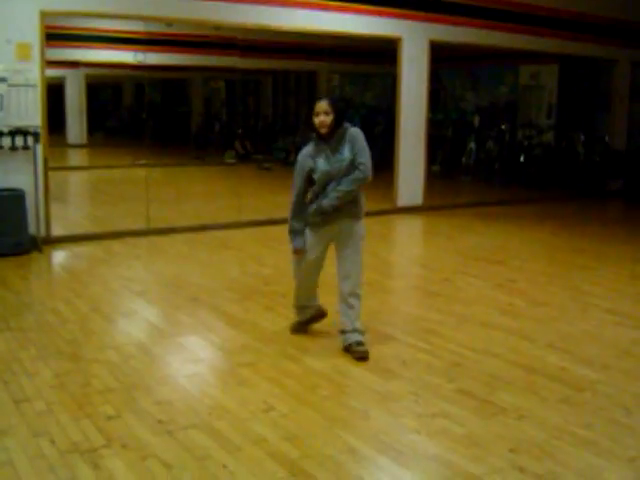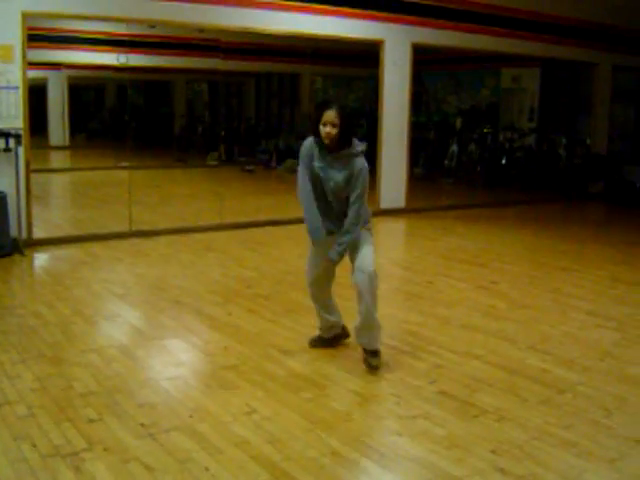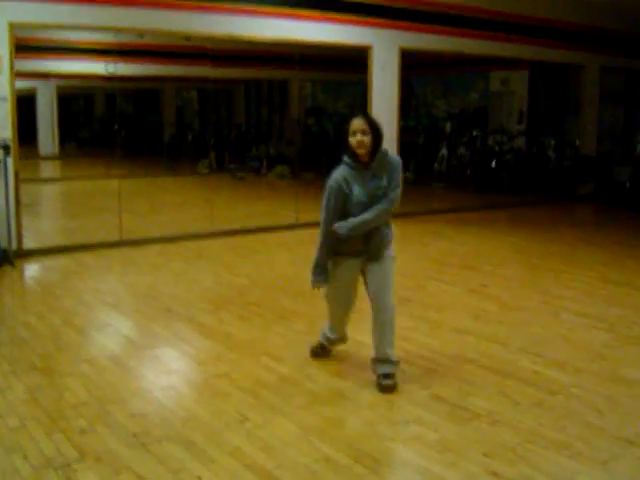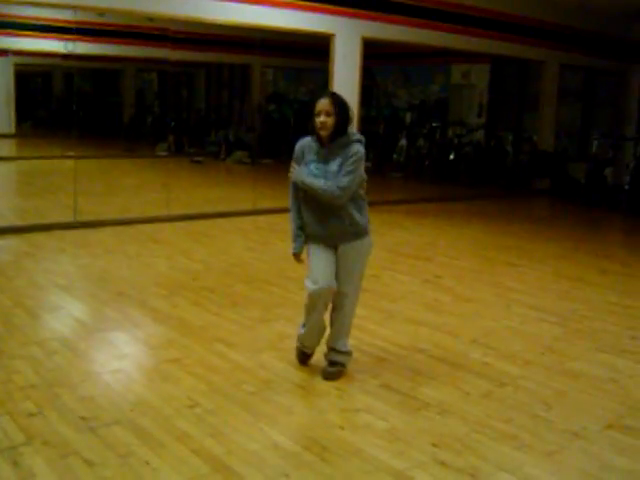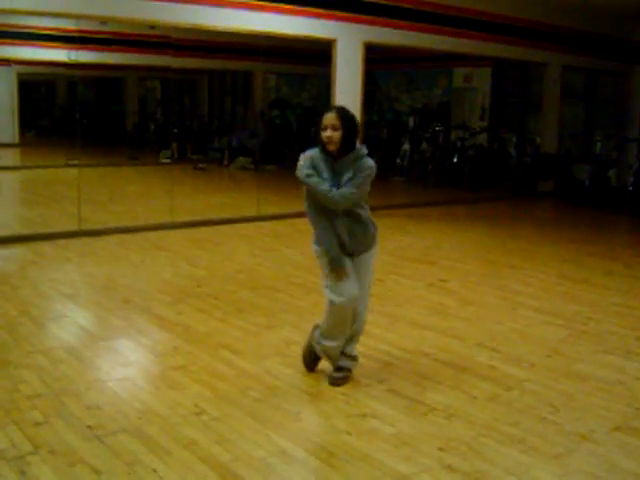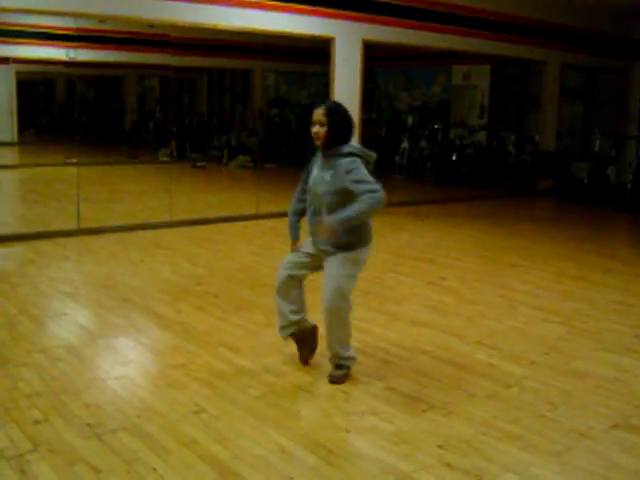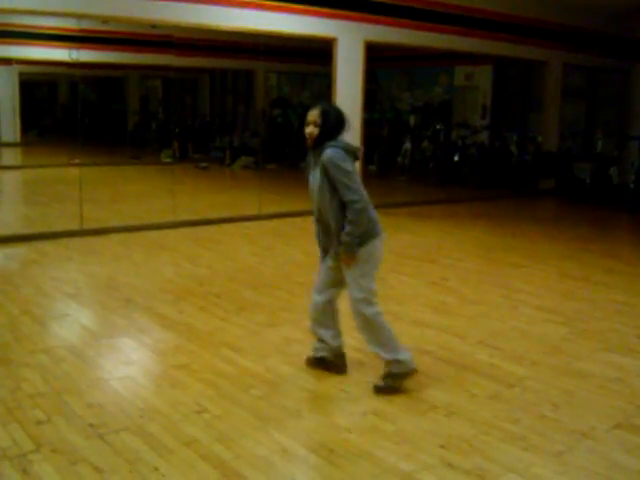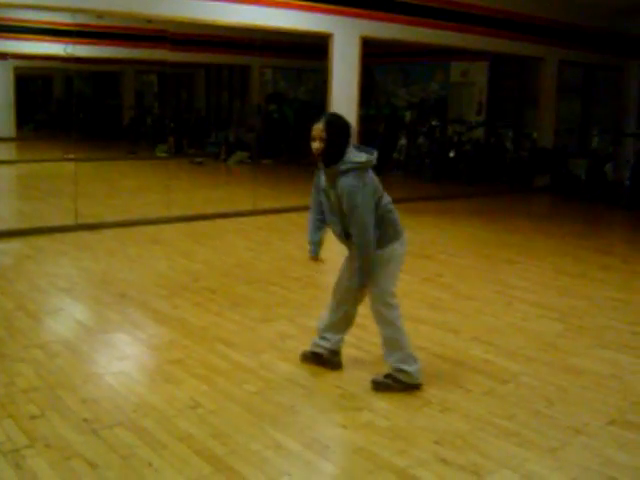
dt=0.4s
person 1, frame 1
left shoulder: (354, 137)
right shoulder: (309, 153)
left elbow: (363, 173)
right elbow: (299, 197)
left wrist: (330, 201)
right wrist: (296, 236)
left hip: (349, 221)
right hip: (316, 222)
left knee: (350, 279)
right knee: (304, 271)
left ankle: (352, 336)
right ankle: (307, 310)
person 1, frame 2
left shoulder: (357, 163)
right shoulder: (310, 147)
left elbow: (356, 208)
right elbow: (305, 190)
left wrist: (341, 248)
right wrist: (316, 231)
left hip: (357, 229)
right hip: (326, 231)
left knee: (366, 274)
right knee: (316, 282)
left ankle: (369, 342)
right ankle: (332, 329)
person 1, frame 3
left shoulder: (391, 165)
right shoulder: (340, 178)
left elbow: (386, 207)
right elbow: (329, 225)
left wrist: (350, 228)
right wrist: (320, 268)
left hip: (379, 249)
right hip: (344, 251)
left knee: (383, 306)
right knee: (338, 303)
left ankle: (385, 365)
right ankle: (332, 337)
person 1, frame 4
left shoulder: (354, 150)
right shoulder: (304, 147)
left elbow: (339, 193)
right elbow: (296, 196)
left wrist: (302, 178)
right wrist: (297, 239)
left hip: (353, 236)
right hip: (318, 235)
left knee: (345, 296)
right knee: (319, 288)
left ankle: (339, 354)
right ankle: (308, 340)
person 1, frame 5
left shoulder: (365, 165)
right shoulder: (311, 159)
left elbow: (340, 200)
right elbow: (316, 211)
left wrist: (306, 177)
right wrist: (331, 253)
left hip: (363, 244)
right hip: (331, 244)
left knee: (358, 306)
right knee: (344, 299)
left ankle: (344, 360)
right ankle: (321, 343)
person 1, frame 6
left shoulder: (349, 163)
right shoulder: (319, 155)
left elbow: (376, 196)
right elbow: (304, 192)
left wrist: (340, 221)
right wrist: (294, 224)
left hip: (348, 246)
right hip: (319, 240)
left knee: (334, 304)
right knee: (286, 273)
left ankle: (342, 360)
right ankle: (300, 329)
person 1, frame 7
left shoulder: (331, 157)
right shoulder: (316, 157)
left elbow: (357, 202)
left wrist: (347, 244)
right wrist: (326, 246)
left hip: (360, 245)
right hip: (338, 246)
left knee: (362, 305)
right knee: (321, 295)
left ankle: (398, 364)
right ankle: (329, 353)
person 1, frame 8
left shoulder: (352, 179)
right shoulder: (328, 167)
left elbow: (363, 230)
right elbow: (319, 204)
left wrist: (363, 273)
right wrist: (314, 240)
left hip: (384, 244)
right hip: (363, 244)
left knee: (383, 306)
right knee: (343, 294)
left ankle: (407, 373)
right ankle: (327, 349)
